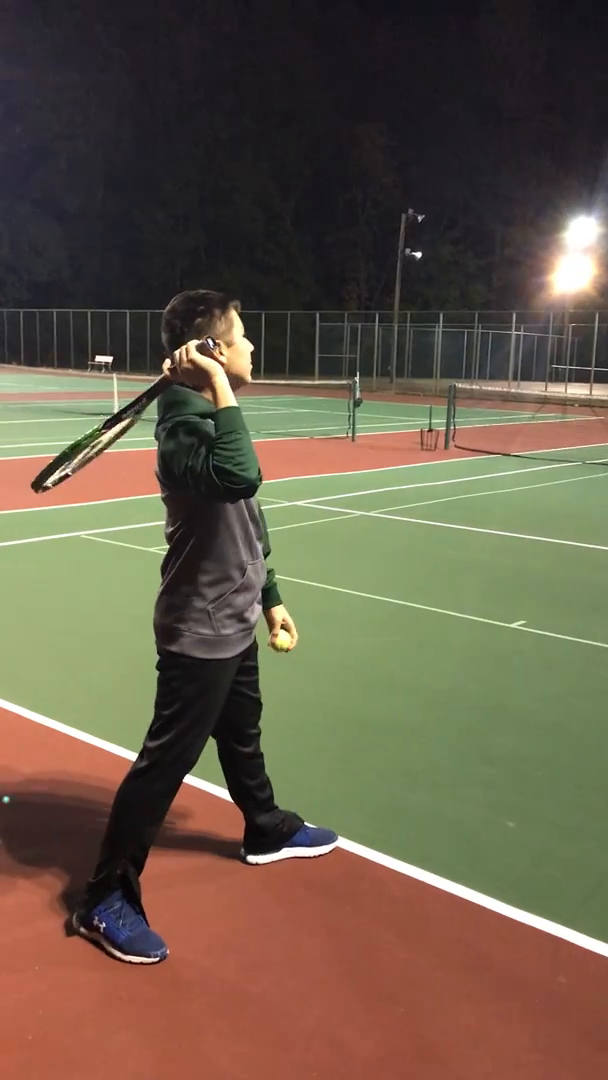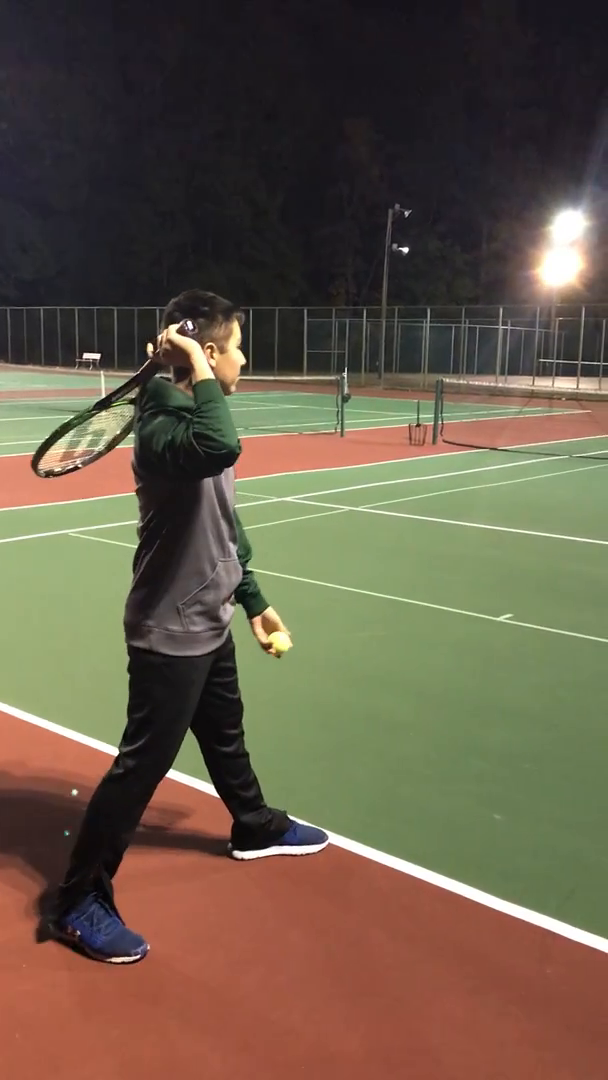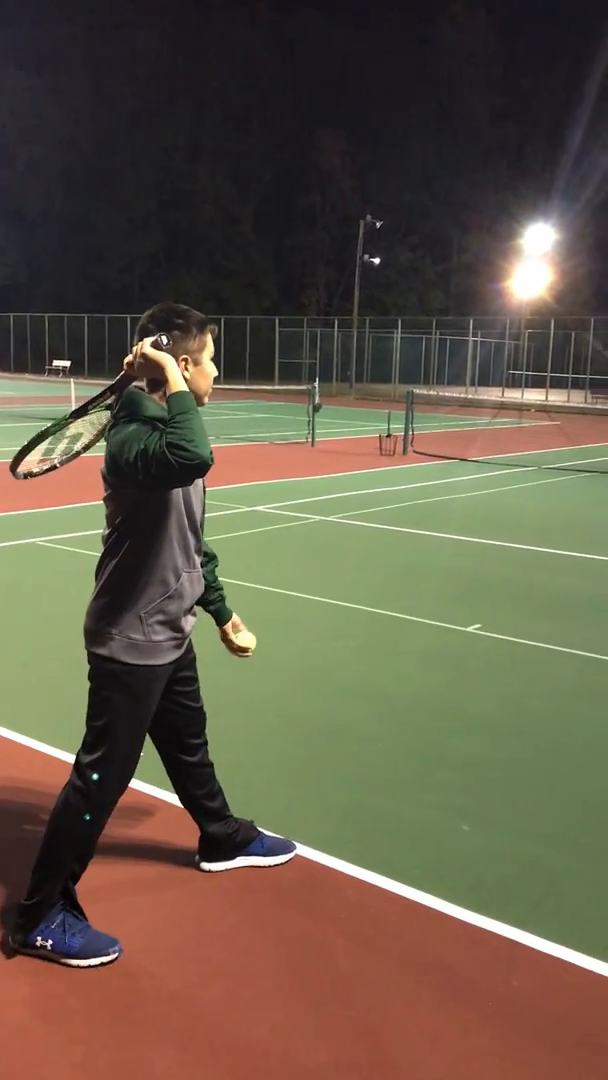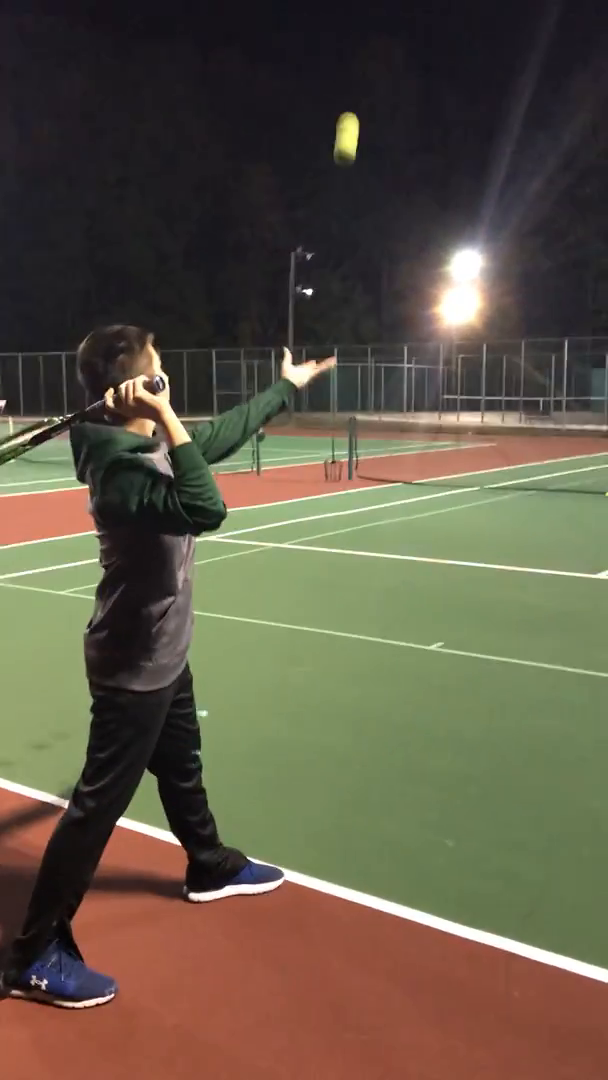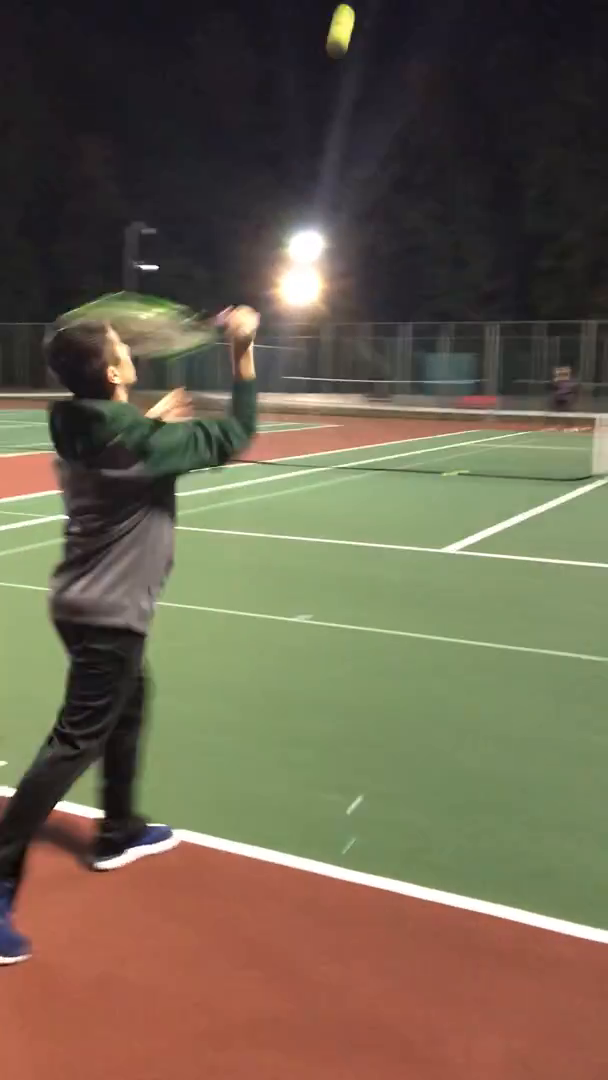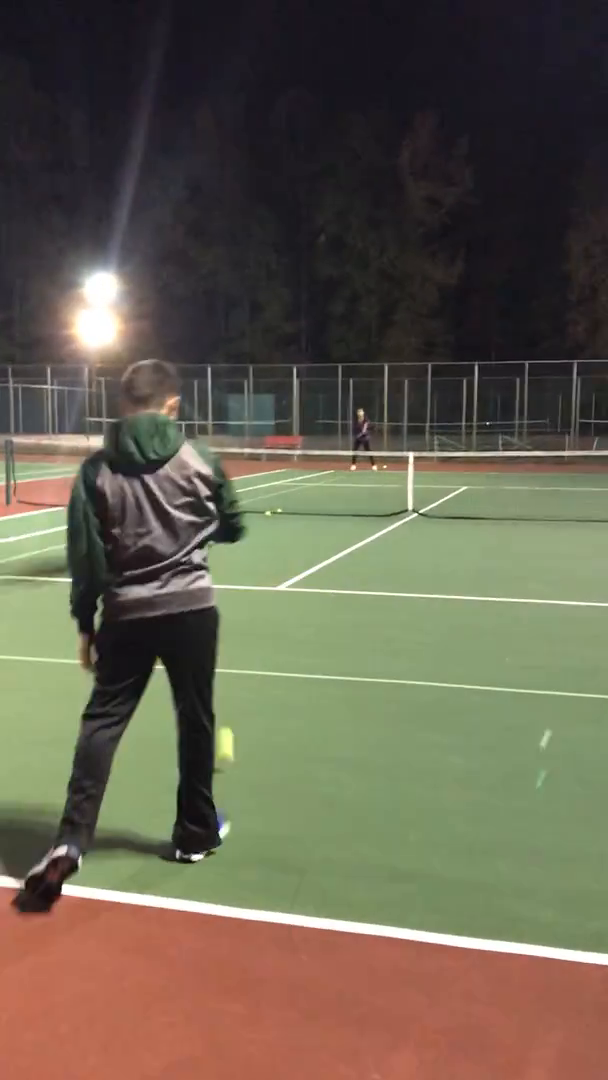
dt=0.7s
person 1, frame 1
left shoulder: (212, 419)
right shoulder: (185, 431)
right elbow: (241, 478)
left wrist: (268, 596)
right wrist: (221, 389)
left hip: (232, 620)
right hip: (198, 628)
left knee: (241, 734)
right knee: (167, 758)
left ankle: (268, 830)
right ankle: (106, 899)
person 1, frame 2
left shoulder: (193, 419)
right shoulder: (161, 426)
right elbow: (222, 446)
left wrist: (255, 600)
right wrist: (198, 371)
left hip: (209, 622)
right hip: (169, 631)
left knee: (225, 733)
right knee: (142, 762)
left ankle: (256, 827)
right ankle: (80, 902)
person 1, frame 3
left shoulder: (169, 432)
right shoulder: (133, 436)
right elbow: (193, 458)
left wrist: (221, 610)
right wrist: (171, 384)
left hip: (170, 632)
right hip: (129, 640)
left knee: (189, 743)
right knee: (101, 775)
left ankle: (223, 839)
right ankle: (42, 915)
person 1, frame 4
left shoulder: (150, 445)
right shoulder: (120, 471)
left elbow: (222, 433)
right elbow: (205, 510)
left wrist: (285, 387)
right wrist: (165, 417)
left hip: (161, 653)
right hip: (131, 665)
left knee: (181, 762)
right knee: (101, 801)
left ankle: (212, 866)
person 1, frame 5
left shoulder: (86, 431)
right shoulder: (140, 442)
right elbow: (231, 438)
left wrist: (157, 417)
right wrist: (242, 354)
left hip: (85, 601)
right hip: (109, 612)
left knee: (127, 705)
right knee: (75, 743)
left ankle: (119, 829)
person 1, frame 6
left shoulder: (96, 469)
right shoulder: (198, 461)
left elbow: (84, 557)
right elbow: (230, 527)
left wrist: (86, 627)
left hip: (127, 613)
right hip: (190, 608)
left knee: (102, 721)
right knee: (196, 719)
left ankle: (68, 842)
right ankle: (196, 832)
